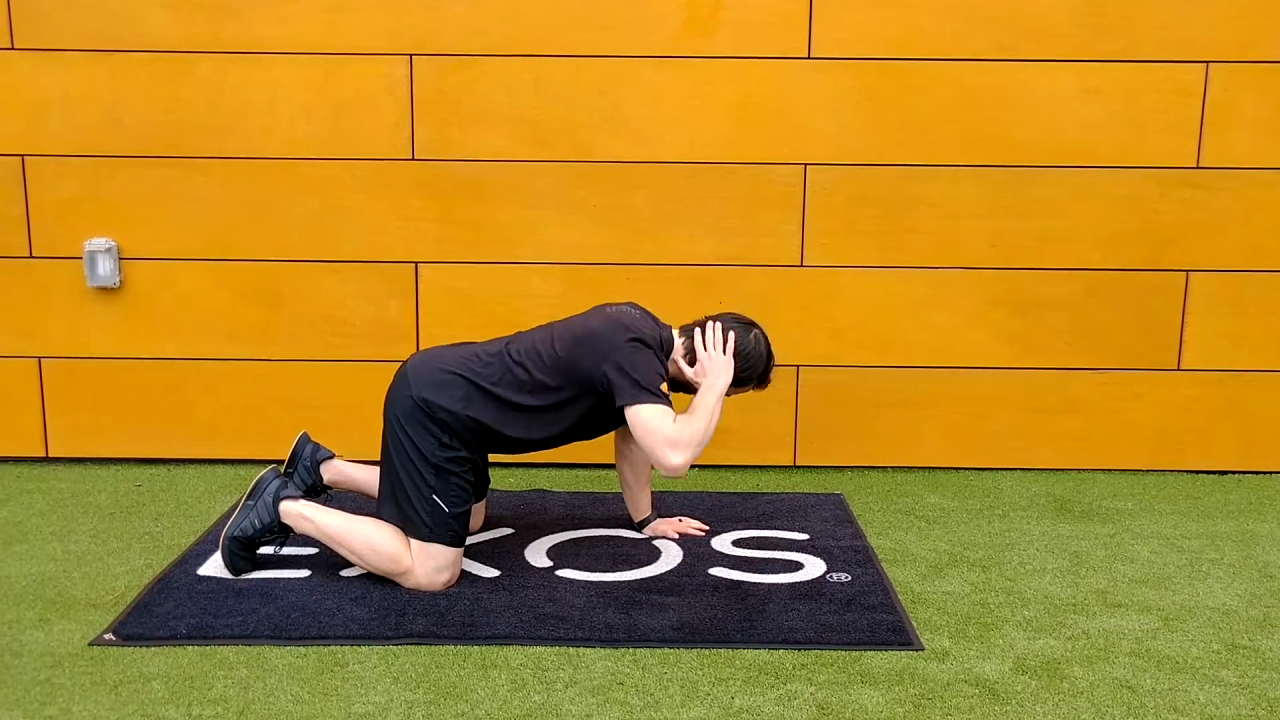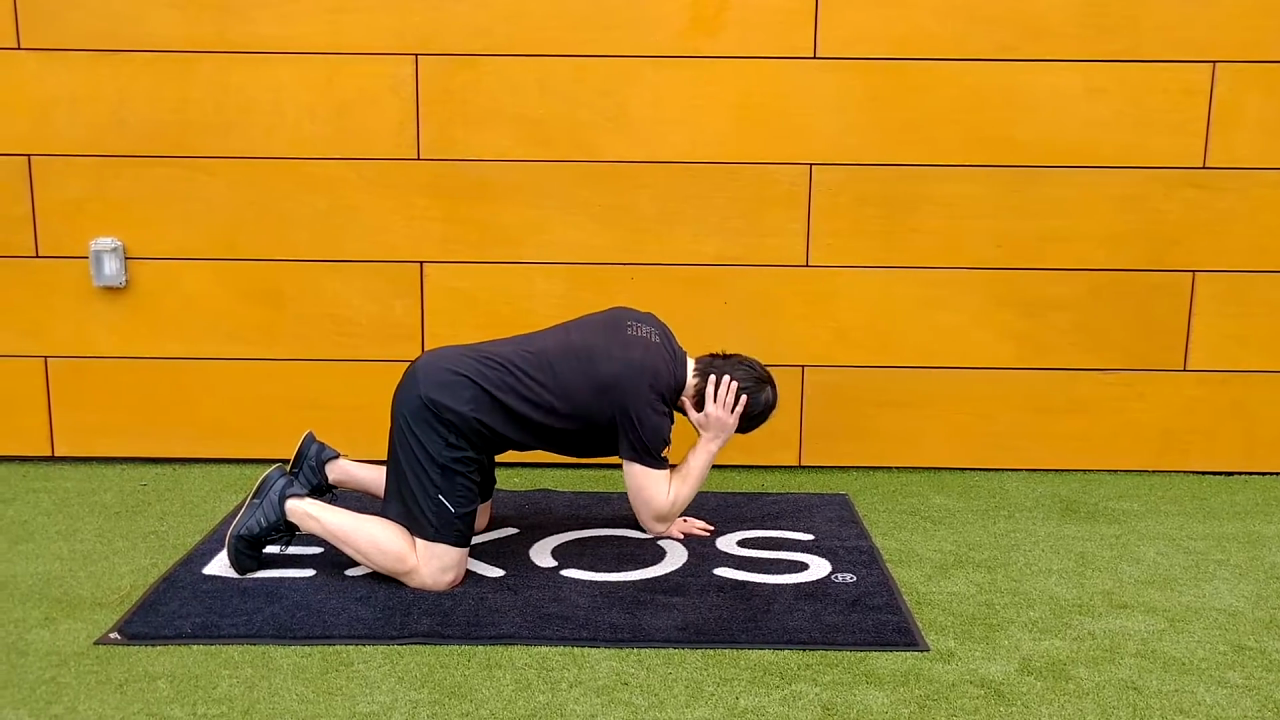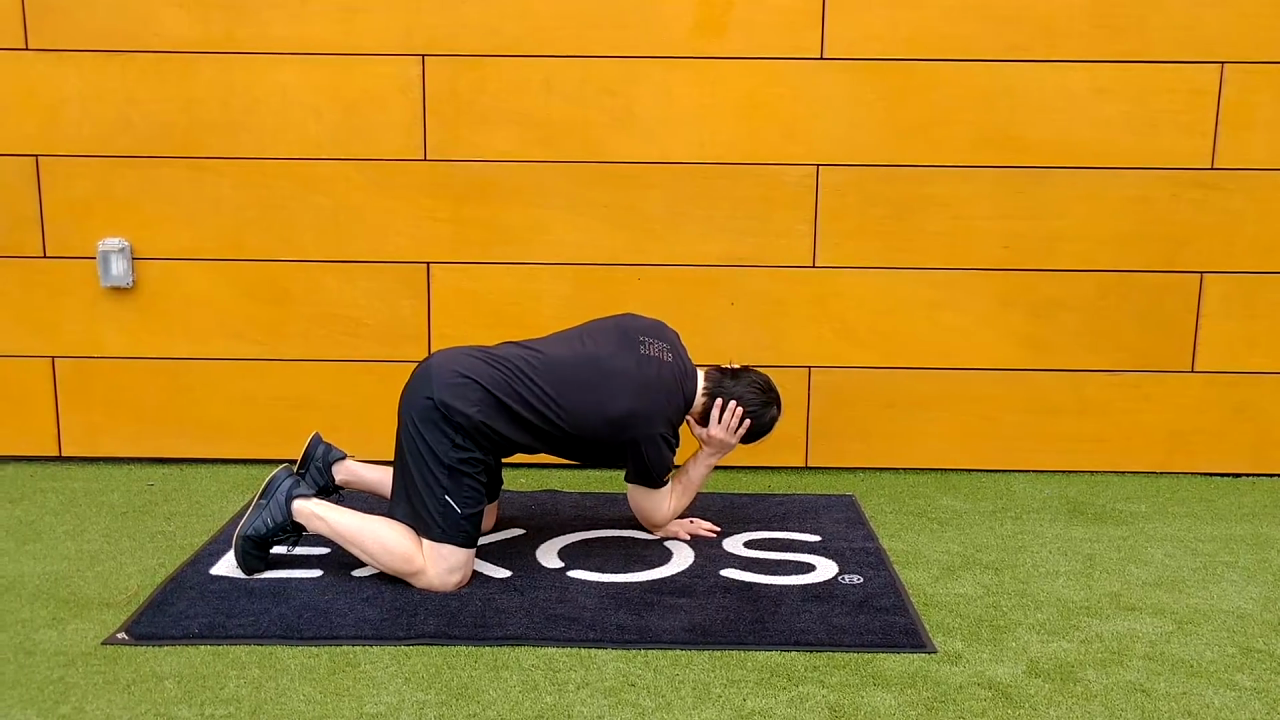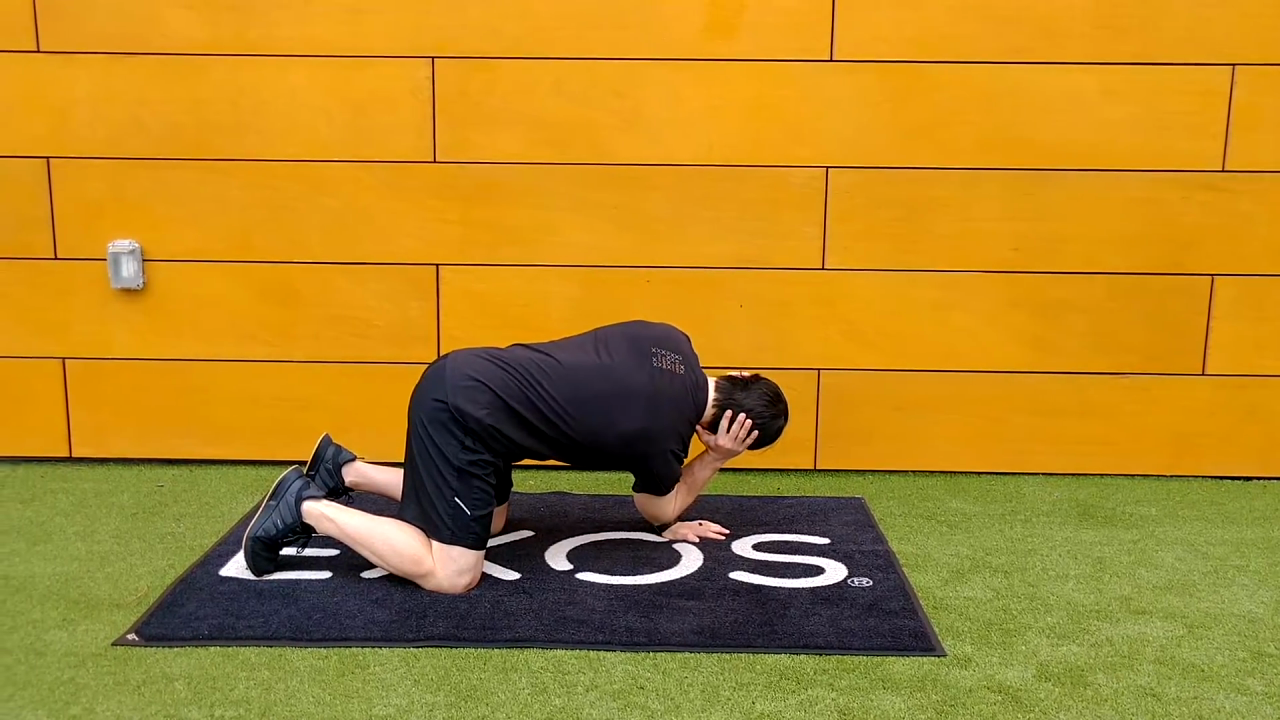
dt=0.4s
person 1, frame 1
left shoulder: (643, 332)
right shoulder: (635, 355)
left elbow: (635, 434)
right elbow: (673, 455)
left wrist: (645, 519)
right wrist: (714, 387)
left hip: (440, 388)
right hip: (433, 407)
left knee: (468, 518)
right knee: (431, 572)
left ankle: (321, 468)
right ankle: (283, 507)
person 1, frame 2
left shoulder: (652, 335)
right shoulder: (645, 398)
right elbow: (655, 516)
left wrist: (663, 515)
right wrist: (711, 443)
left hip: (445, 383)
right hip: (443, 408)
left knee: (473, 518)
right knee: (435, 571)
left ankle: (326, 467)
right ankle: (289, 504)
person 1, frame 3
left shoulder: (661, 340)
right shoulder: (653, 421)
right elbow: (654, 515)
left wrist: (667, 518)
right wrist: (711, 456)
left hip: (452, 381)
right hip: (450, 411)
left knee: (480, 518)
right knee: (442, 573)
left ankle: (333, 468)
right ankle: (296, 505)
person 1, frame 4
left shoulder: (673, 345)
right shoulder: (663, 433)
right elbow: (659, 504)
left wrist: (670, 524)
right wrist: (716, 459)
left hip: (463, 379)
right hip: (462, 414)
left knee: (490, 519)
right knee: (452, 574)
left ankle: (343, 468)
right ankle: (307, 506)
